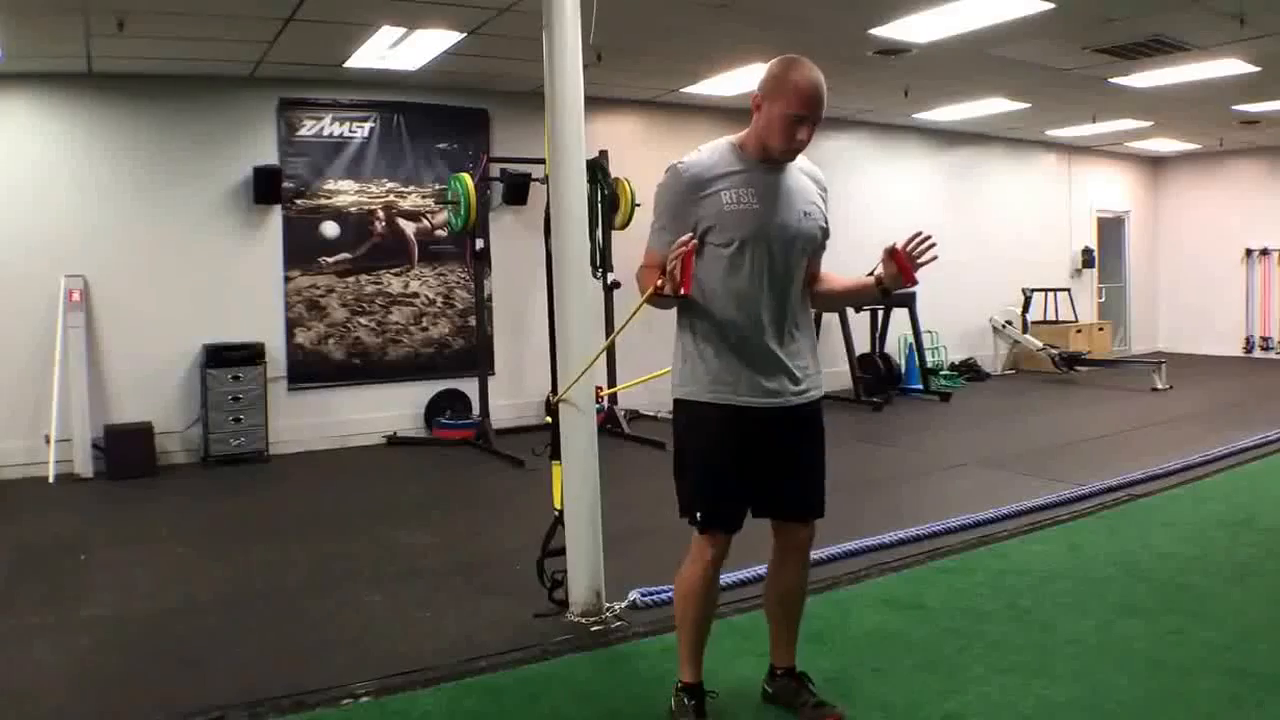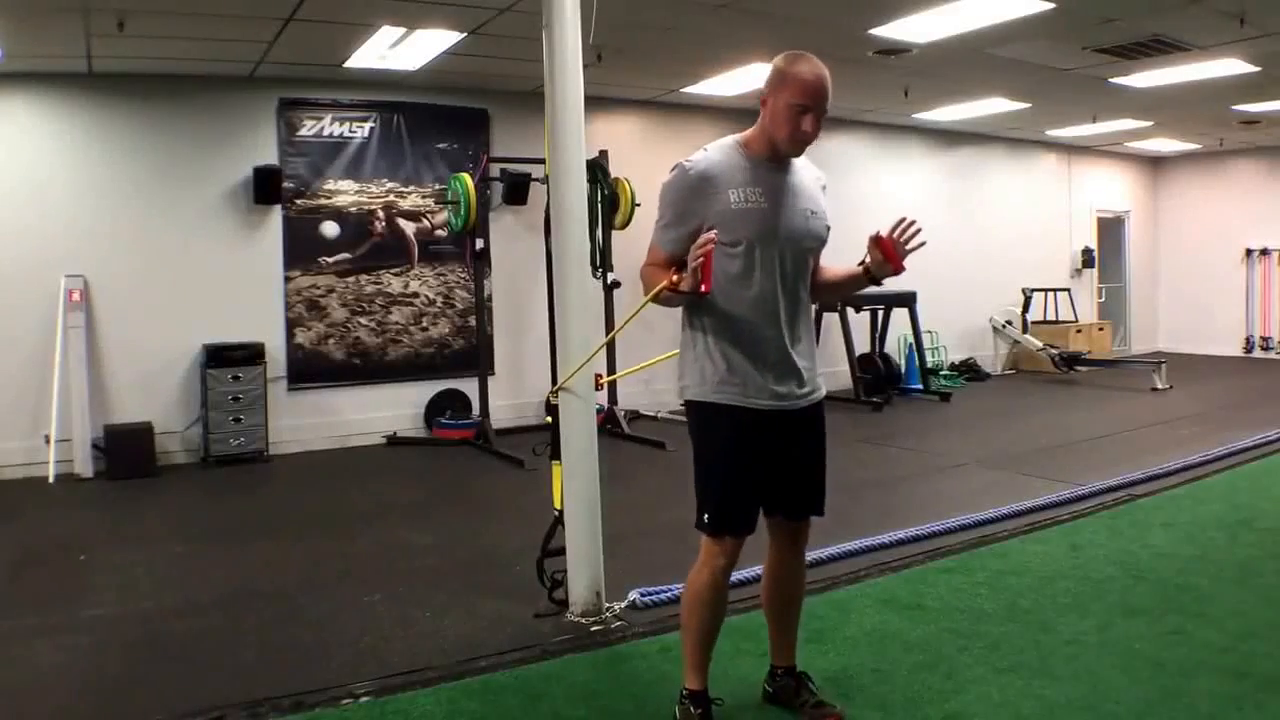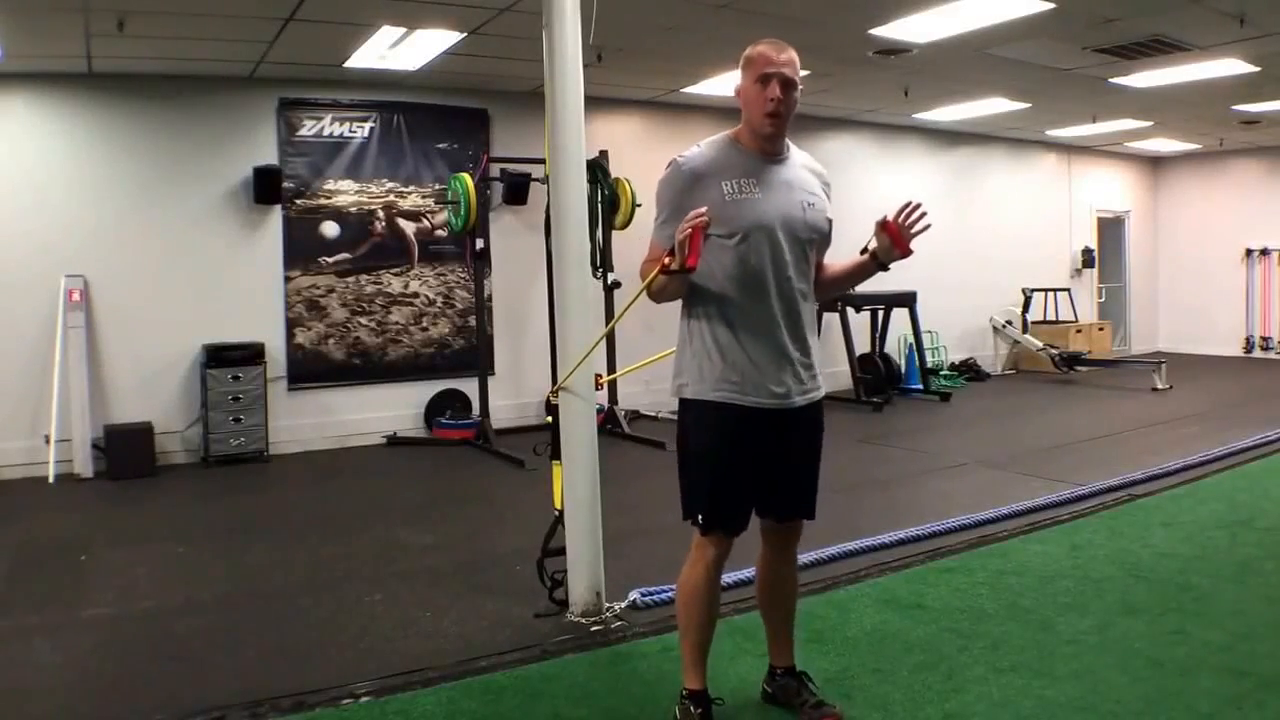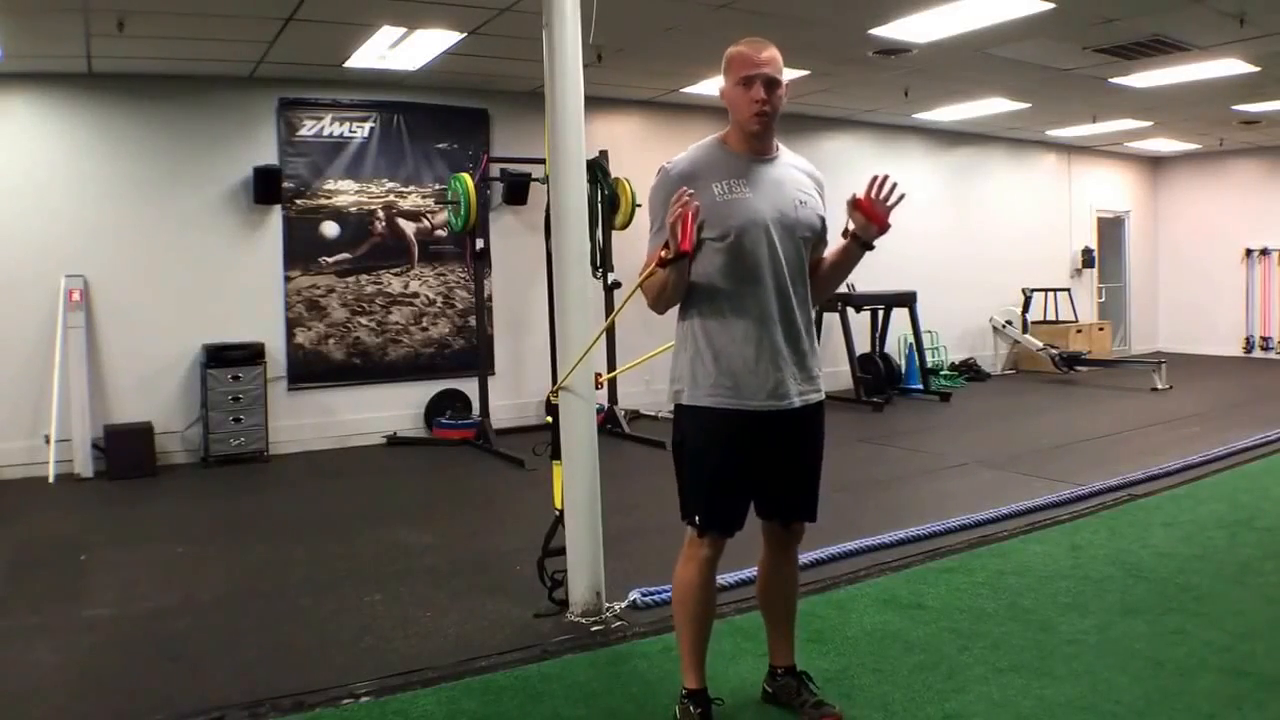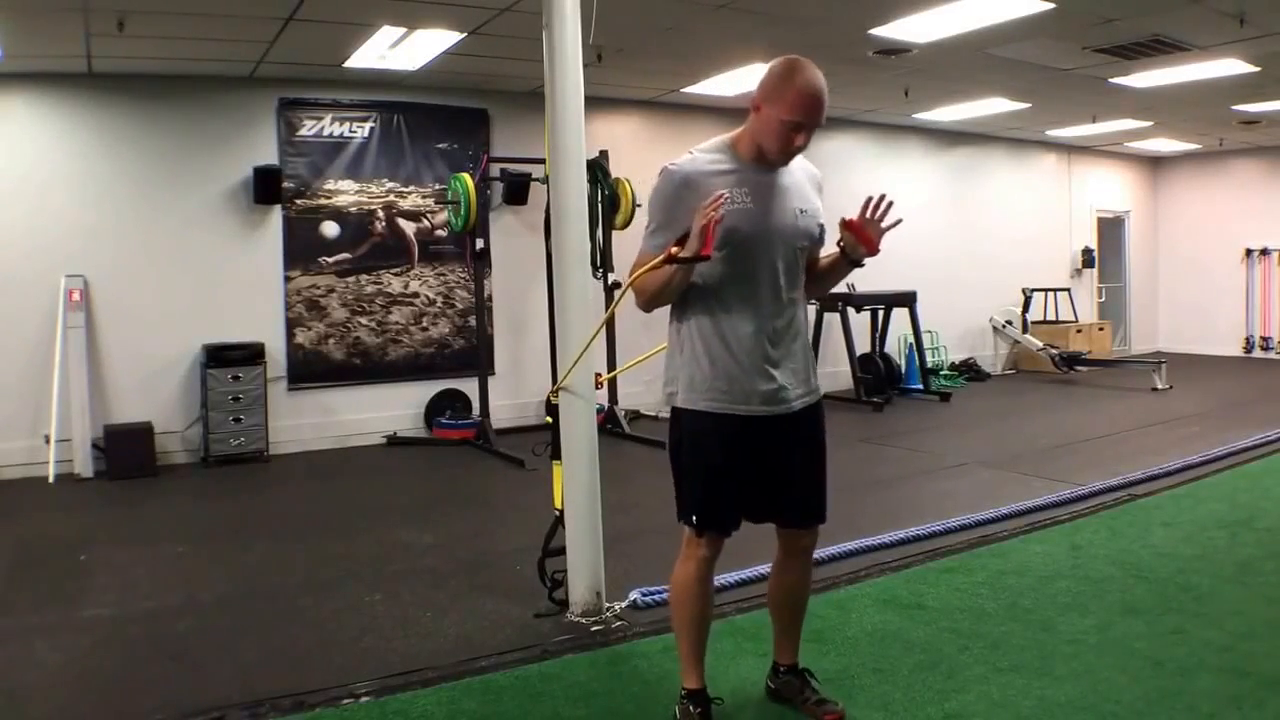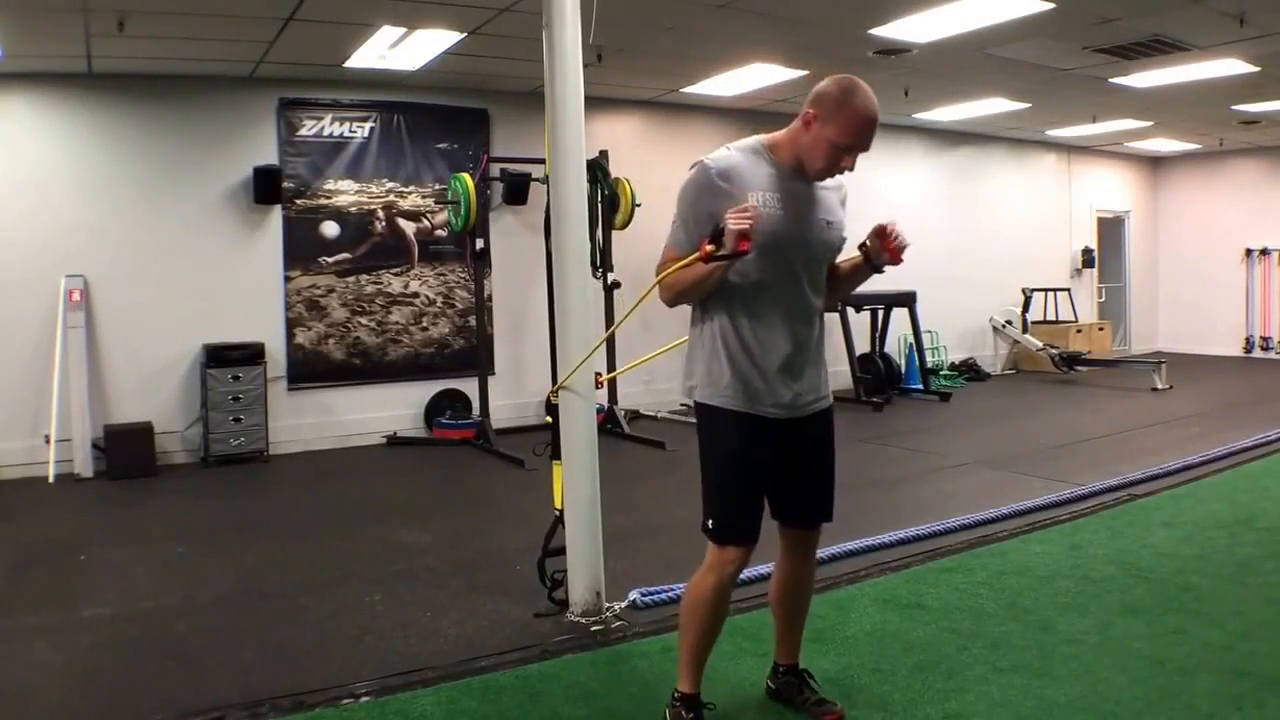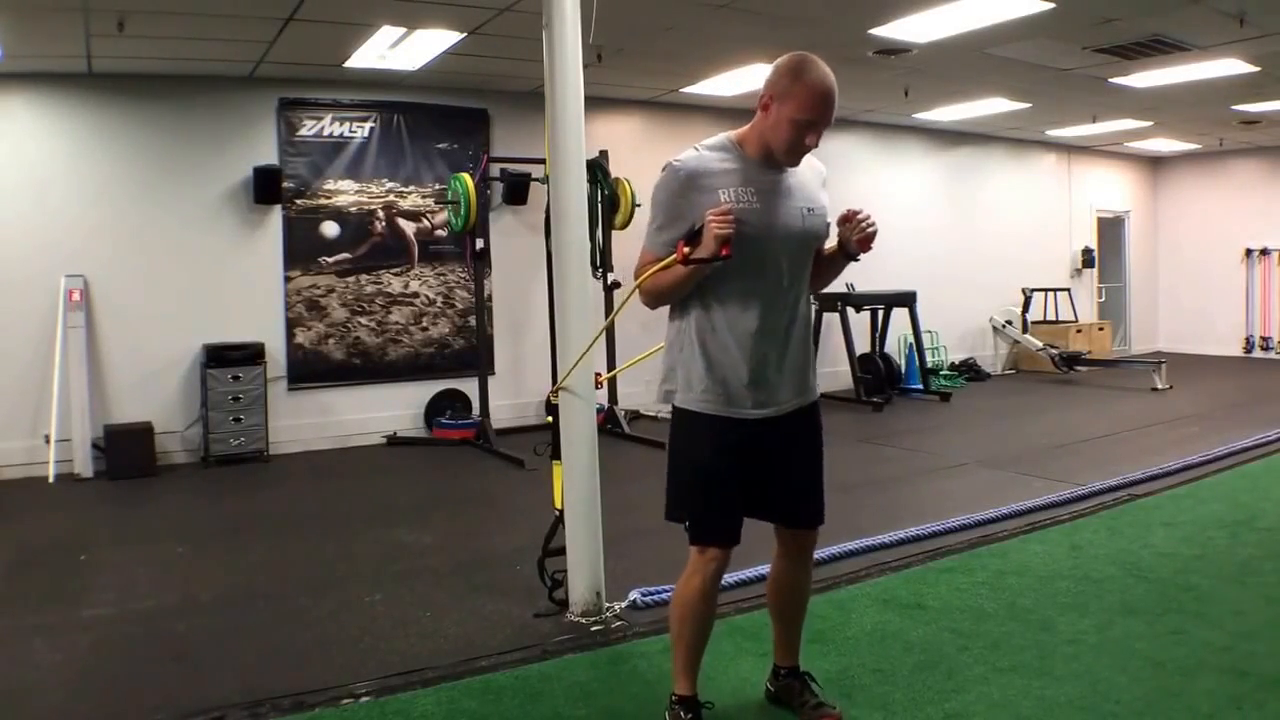
dt=0.7s
person 1, frame 1
left shoulder: (812, 184)
right shoulder: (694, 175)
right elbow: (650, 279)
left wrist: (877, 284)
right wrist: (671, 286)
left hip: (796, 393)
right hip: (716, 395)
left knee: (796, 537)
right knee: (712, 542)
person 1, frame 2
left shoulder: (812, 182)
right shoulder: (700, 175)
right elbow: (653, 278)
left wrist: (869, 272)
right wrist: (687, 284)
left hip: (799, 393)
right hip: (726, 394)
left knee: (791, 536)
right knee: (723, 546)
person 1, frame 3
left shoulder: (812, 176)
right shoulder: (694, 170)
right elbow: (655, 283)
left wrist: (875, 258)
right wrist: (679, 264)
left hip: (798, 391)
right hip: (719, 393)
left knee: (784, 536)
right knee: (713, 540)
person 1, frame 4
left shoulder: (806, 176)
right shoulder: (685, 175)
right elbow: (657, 299)
left wrist: (859, 240)
right wrist: (678, 254)
left hip: (798, 393)
right hip: (716, 396)
left knee: (785, 535)
right knee: (706, 542)
person 1, frame 5
left shoulder: (808, 180)
right shoulder: (688, 176)
right elbow: (646, 293)
left wrist: (851, 255)
right wrist: (690, 254)
left hip: (795, 396)
right hip: (712, 400)
left knee: (800, 539)
right knee: (702, 544)
person 1, frame 6
left shoulder: (832, 191)
right shoulder: (720, 174)
right elbow: (670, 288)
left wrist: (869, 262)
right wrist: (724, 253)
left hip: (807, 397)
right hip: (734, 398)
left knee: (802, 539)
right knee: (730, 552)
person 1, frame 7
left shoulder: (812, 178)
right shoulder: (691, 174)
right elbow: (650, 290)
left wrist: (845, 250)
right wrist: (703, 255)
left hip: (794, 398)
right hip: (713, 402)
left knee: (799, 540)
right knee: (710, 555)
